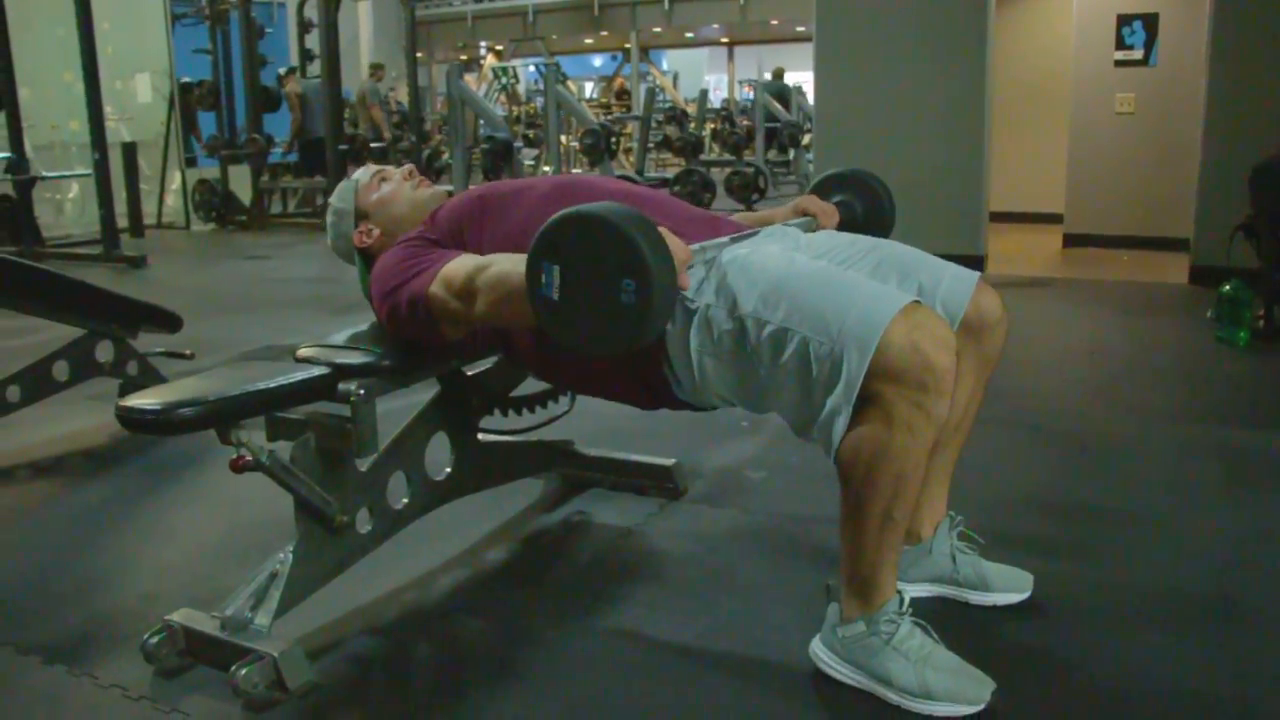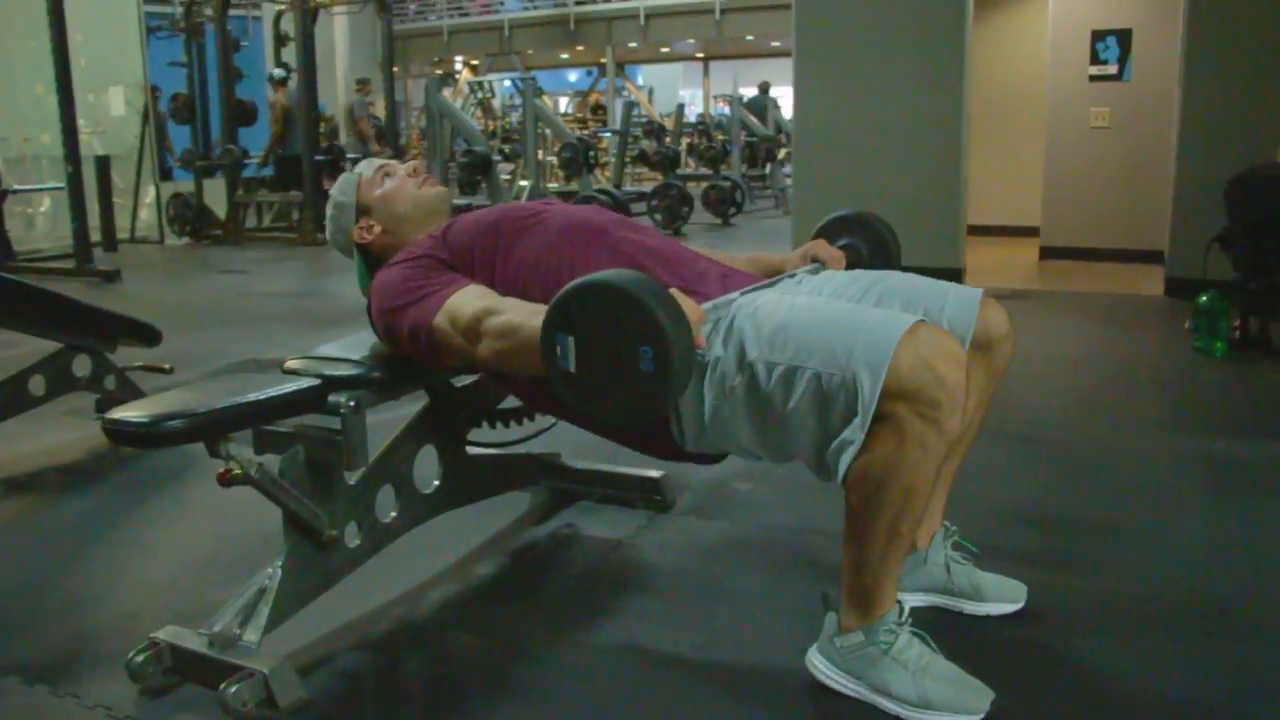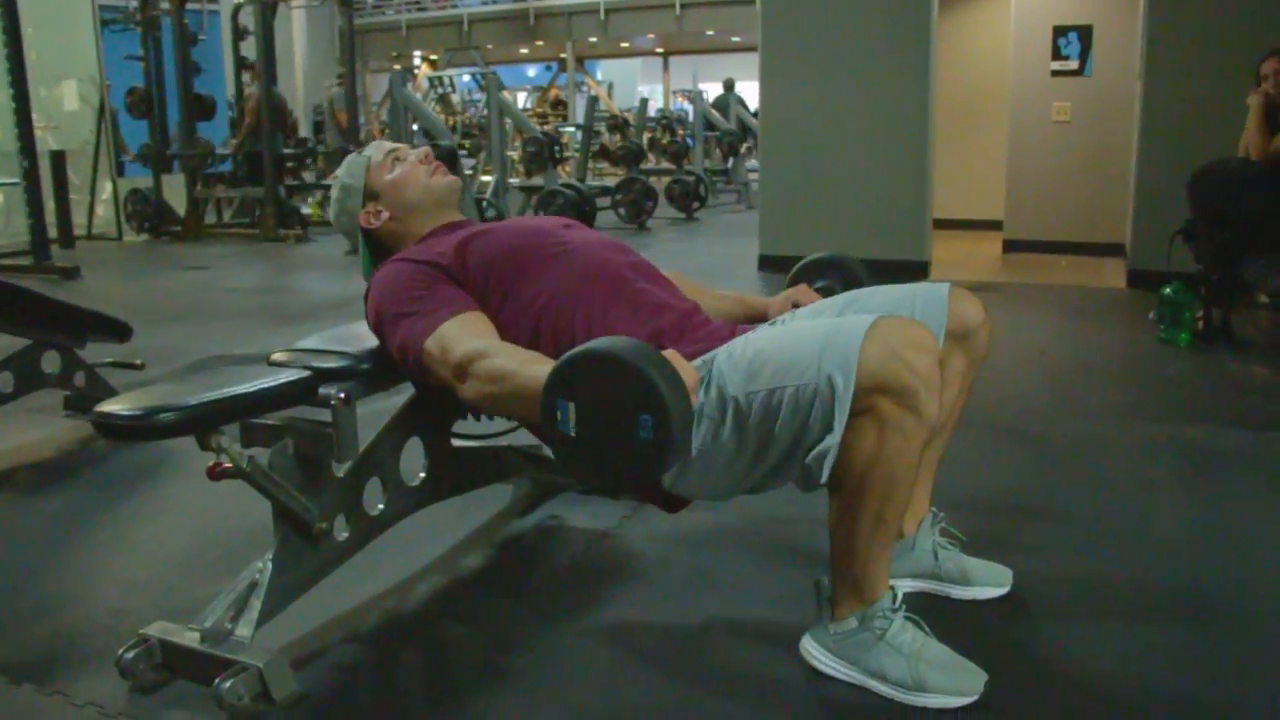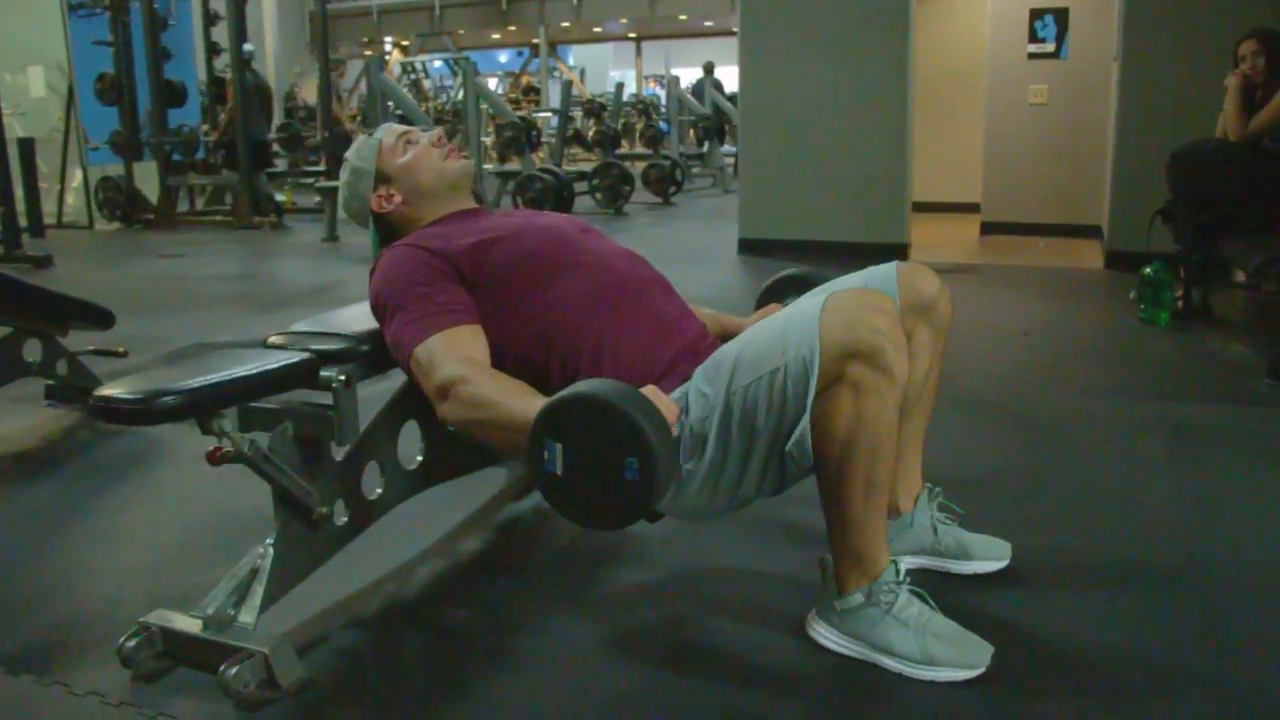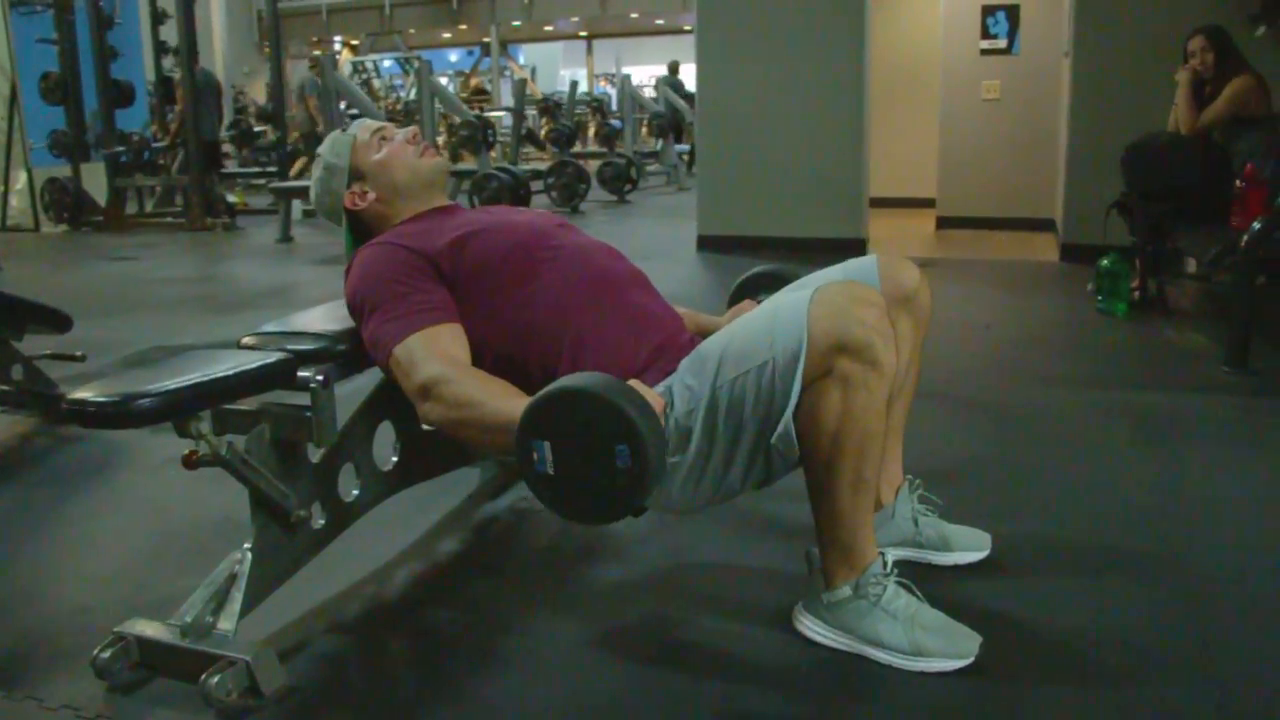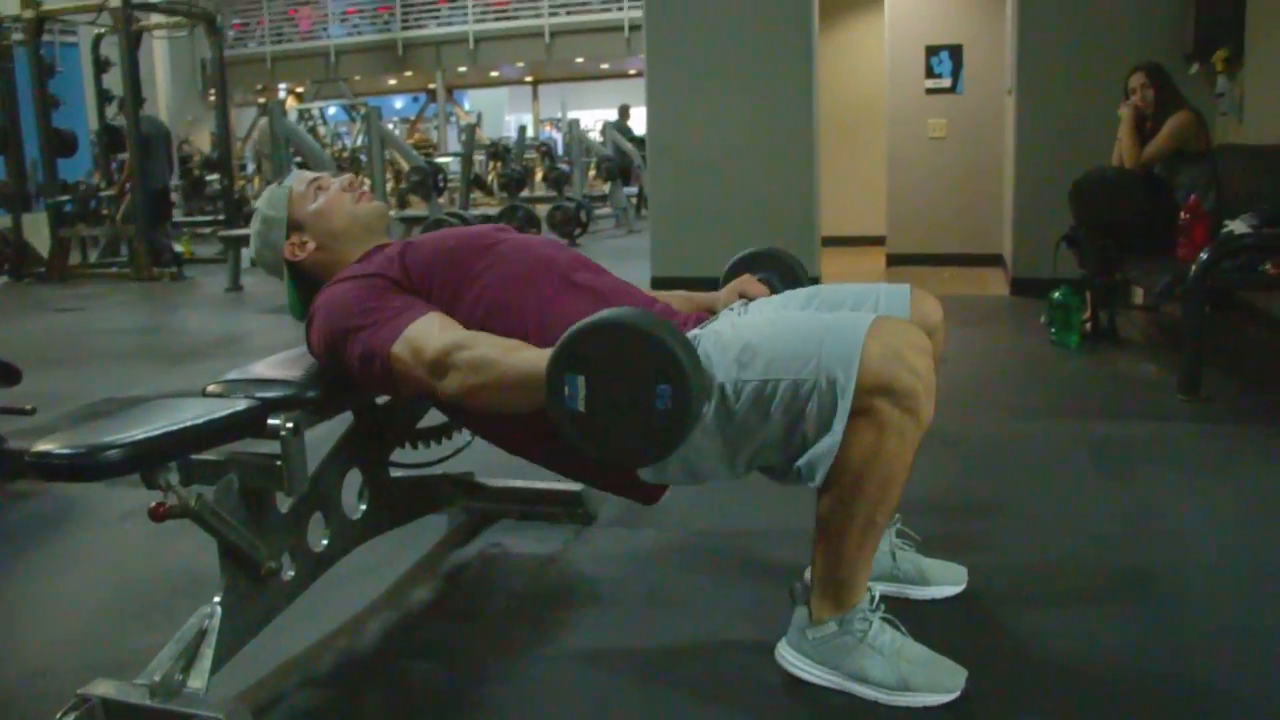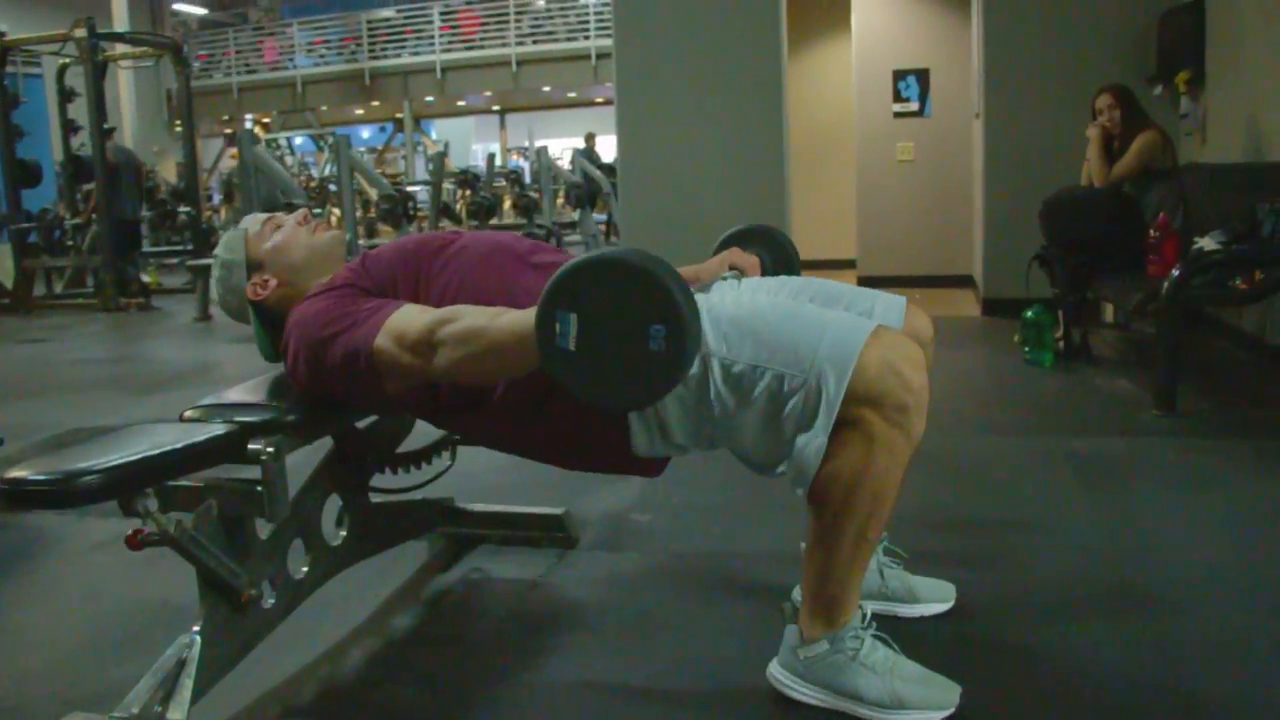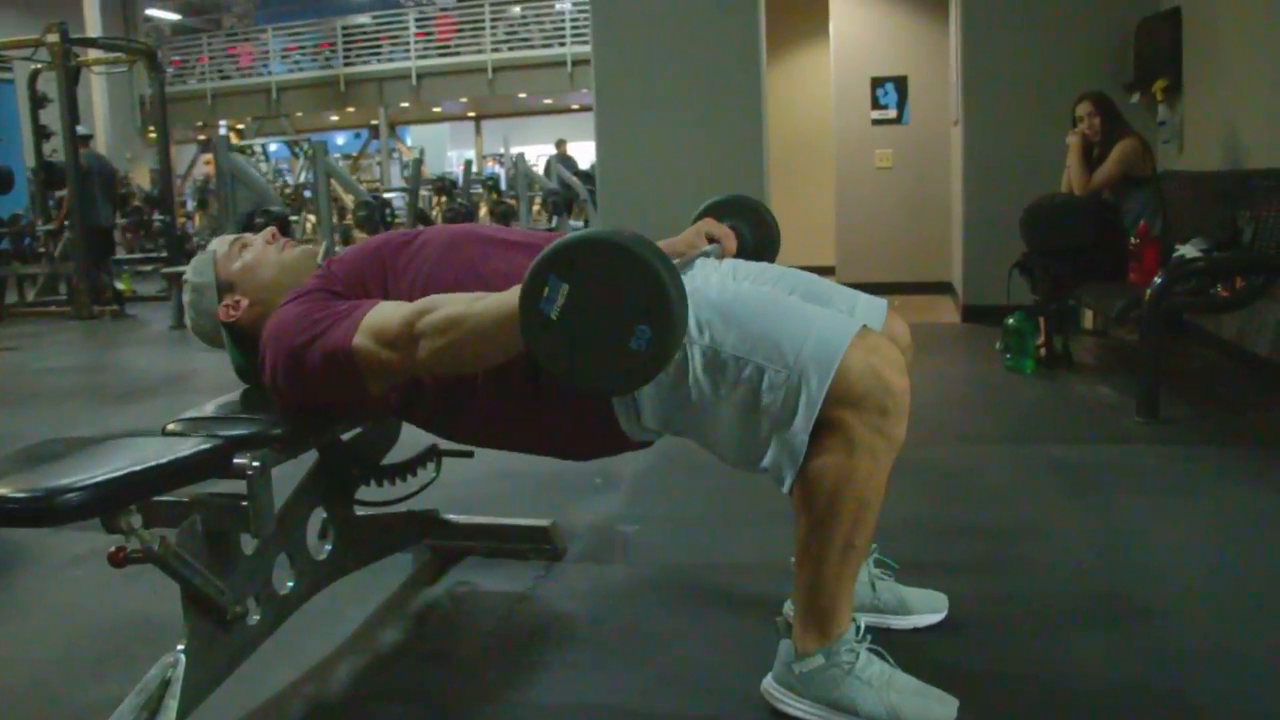
dt=0.4s
person 1, frame 1
left shoulder: (482, 216)
right shoulder: (404, 266)
right elbow: (479, 289)
left wrist: (770, 214)
right hip: (687, 292)
left knee: (976, 314)
right knee: (916, 359)
left ankle: (920, 542)
right ankle: (864, 624)
person 1, frame 2
left shoulder: (505, 234)
right shoulder: (406, 280)
right elbow: (487, 328)
left wrist: (780, 261)
right hip: (698, 347)
left knee: (982, 328)
right knee: (928, 375)
left ankle: (919, 550)
right ankle: (862, 633)
person 1, frame 3
left shoulder: (512, 237)
right shoulder: (407, 279)
right elbow: (477, 366)
left wrist: (764, 306)
left hip: (732, 348)
right hip: (690, 401)
left knee: (957, 317)
right knee: (900, 363)
left ankle: (907, 538)
right ankle: (856, 619)
person 1, frame 4
left shoulder: (513, 228)
right shoulder: (414, 264)
right elbow: (459, 389)
left wrist: (744, 326)
left hip: (716, 369)
right hip: (679, 424)
left knee: (916, 290)
right knee: (865, 328)
left ankle: (904, 515)
right ankle: (862, 597)
person 1, frame 5
left shoulder: (487, 224)
right shoulder: (391, 262)
right elbow: (441, 389)
left wrist: (720, 326)
left hip: (692, 370)
right hip: (661, 420)
left knee: (896, 281)
right knee: (851, 322)
left ankle: (885, 506)
right ankle: (849, 589)
person 1, frame 6
left shoulder: (423, 261)
right shoulder: (349, 301)
right elbow: (448, 362)
left wrist: (707, 299)
left hip: (684, 343)
left knee: (915, 316)
right knee: (895, 365)
left ankle: (866, 545)
right ankle: (832, 623)
person 1, frame 7
left shoulder: (382, 285)
right shoulder: (321, 323)
right elbow: (437, 343)
left wrist: (690, 275)
left knee: (905, 331)
right knee: (889, 378)
left ankle: (853, 564)
right ankle: (825, 643)
person 1, frame 8
left shoulder: (345, 293)
right shoulder: (296, 334)
right elbow: (418, 334)
left wrist: (665, 246)
left knee: (882, 338)
right knee: (868, 384)
left ankle: (842, 574)
right ankle: (820, 655)
